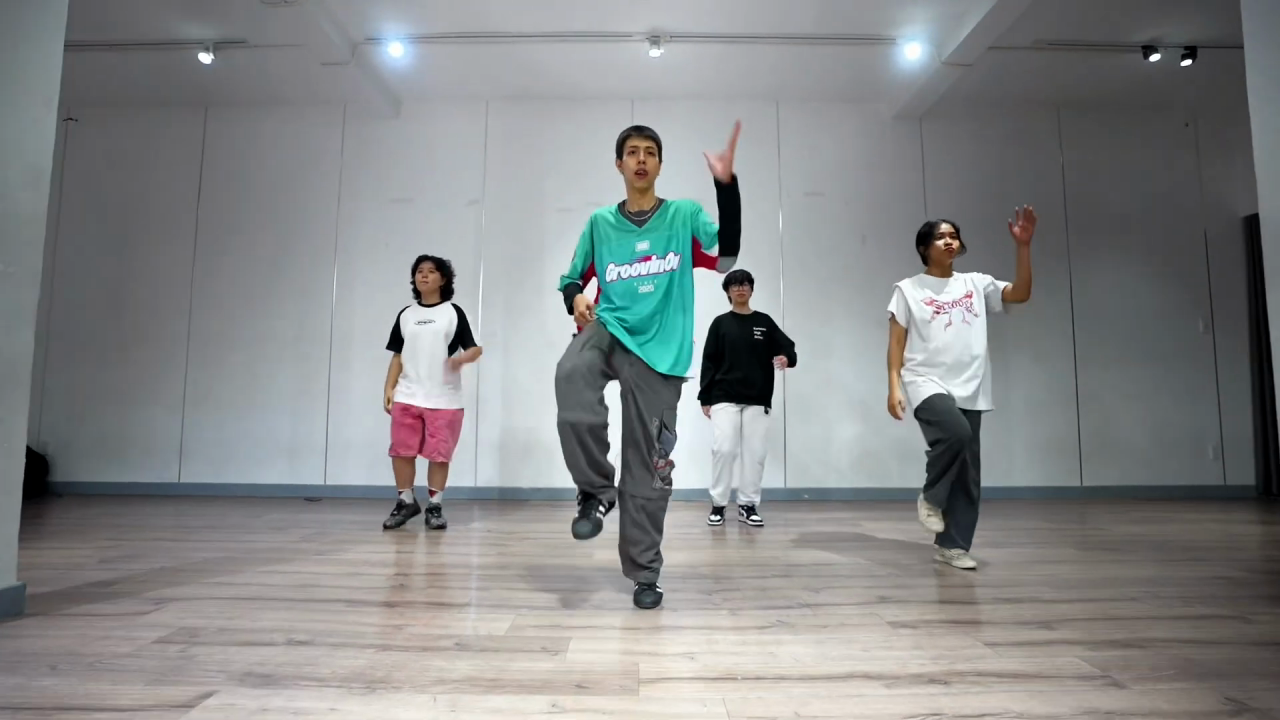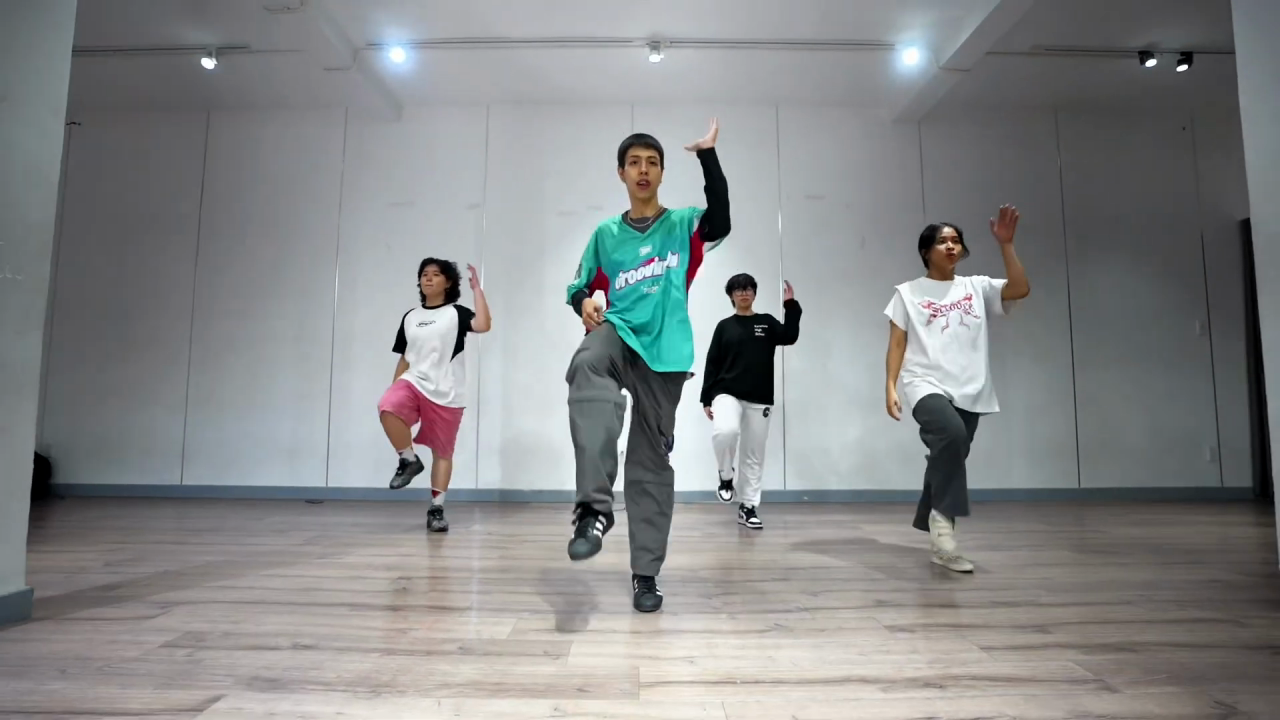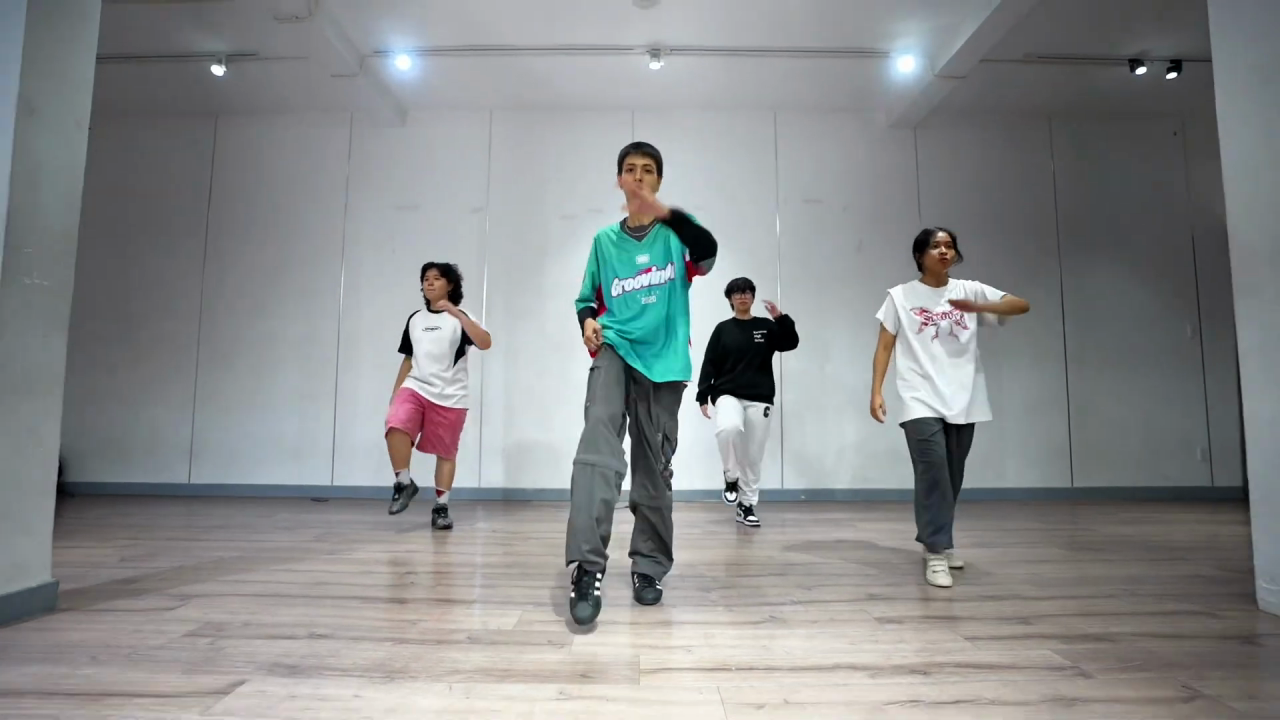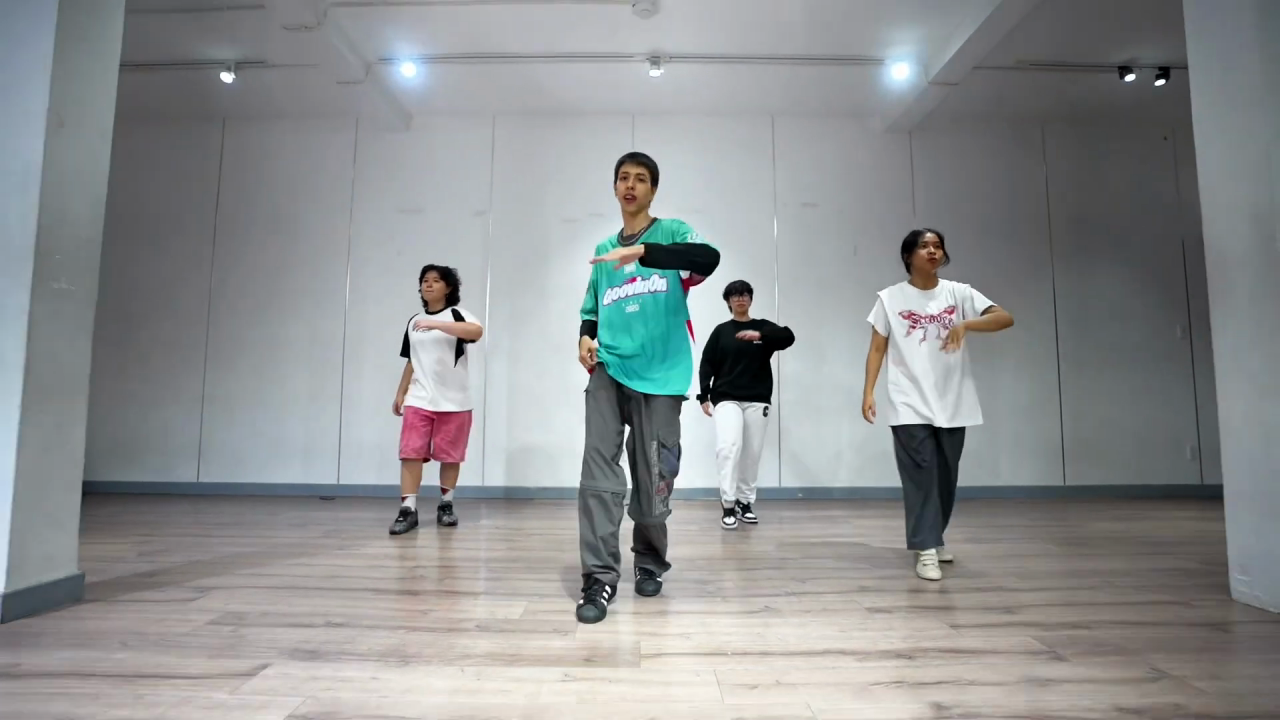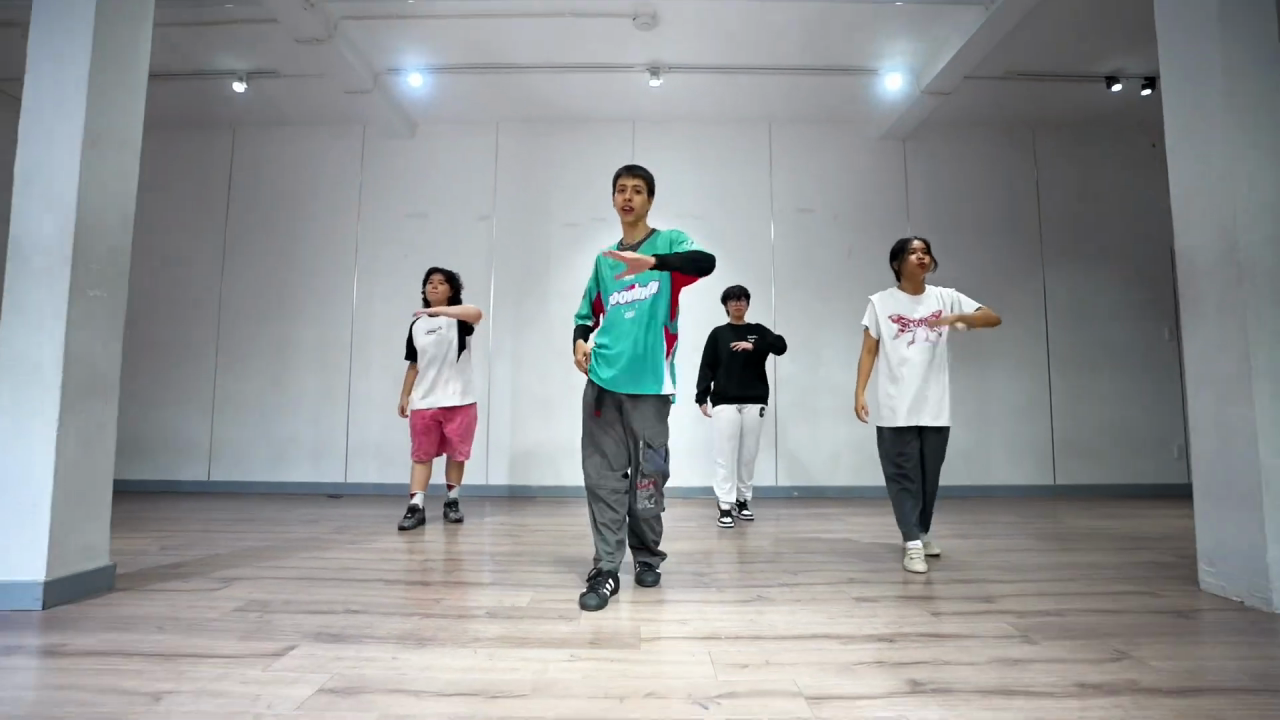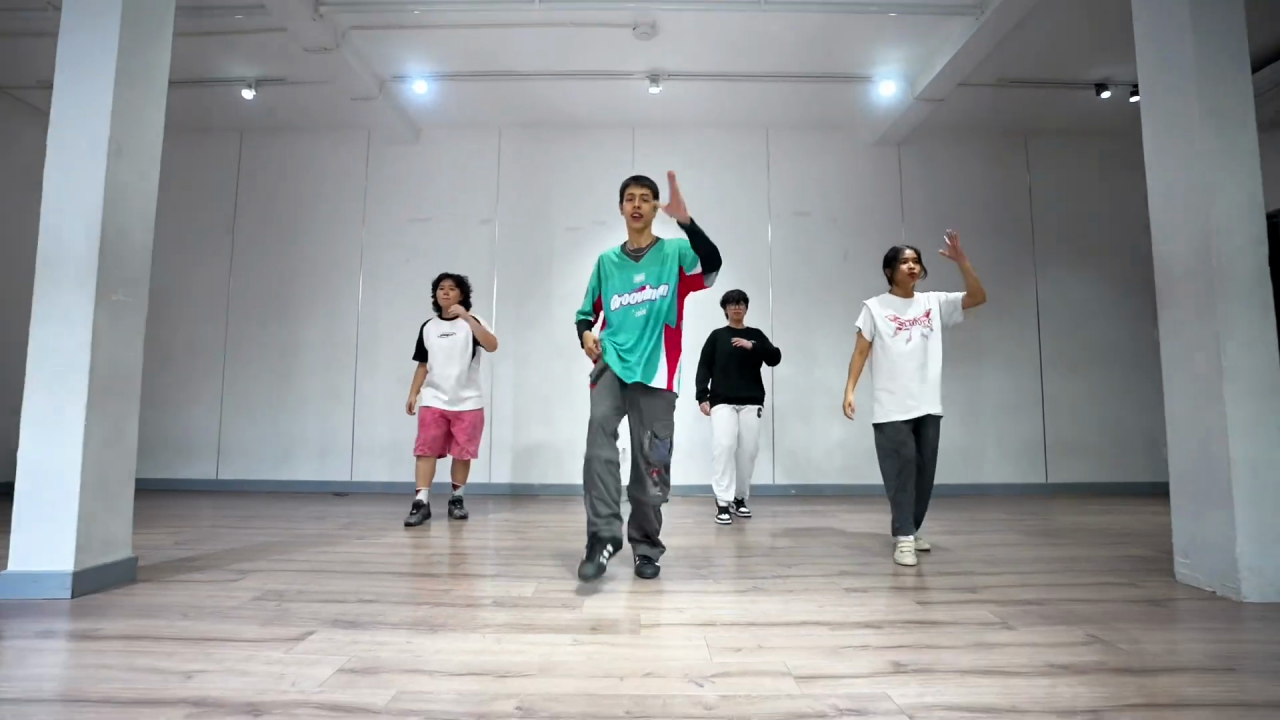
dt=0.2s
person 1, frame 1
left shoulder: (685, 215)
right shoulder: (600, 223)
left elbow: (726, 254)
right elbow: (570, 279)
left wrist: (726, 181)
right wrist: (576, 298)
left hip: (660, 347)
right hip: (610, 330)
left knee: (650, 460)
right knee: (573, 372)
left ankle: (644, 571)
right ankle: (596, 489)
person 1, frame 2
left shoulder: (683, 222)
right shoulder: (606, 233)
left elbow: (719, 224)
right elbow: (579, 287)
left wrist: (708, 157)
right wrist: (584, 303)
left hip: (664, 348)
right hip: (617, 331)
left knee: (652, 459)
right knee: (587, 375)
left ankle: (645, 572)
right ankle: (593, 508)
person 1, frame 3
left shoulder: (676, 231)
right shoulder: (604, 240)
left elbow: (708, 251)
right elbow: (586, 299)
left wrist: (666, 215)
right wrist: (588, 321)
left hip: (661, 360)
right hip: (614, 352)
left knee: (654, 468)
right knee: (598, 448)
left ankle: (648, 567)
right ankle: (587, 569)
person 1, frame 4
left shoulder: (672, 233)
right shoulder: (604, 250)
left elbow: (709, 258)
left wrist: (640, 254)
right wrist: (585, 338)
left hip: (659, 374)
right hip: (608, 370)
left knee: (656, 474)
right knee: (599, 470)
left ankle: (650, 562)
right ankle: (600, 577)
person 1, frame 5
left shoulder: (665, 246)
right shoulder: (603, 259)
left elbow: (706, 264)
right elbow: (587, 314)
left wrist: (652, 260)
right wrist: (579, 340)
left hip: (649, 378)
right hip: (603, 375)
left knee: (647, 473)
right knee: (603, 473)
left ankle: (646, 556)
right ankle: (605, 569)
person 1, frame 6
left shoulder: (674, 252)
right shoulder: (606, 260)
left elbow: (713, 264)
right elbow: (586, 311)
left wrist: (684, 220)
right wrist: (585, 333)
left hip: (655, 368)
right hip: (612, 362)
left knee: (651, 463)
right knee: (599, 449)
left ankle: (645, 549)
right ankle: (602, 540)
person 2, frame 1
left shoulder: (977, 284)
right shoulder: (908, 290)
left elbow: (1021, 294)
right elbow: (897, 344)
left wrist: (1022, 247)
right wrist: (893, 387)
left hip: (969, 389)
right hip: (927, 384)
left knee: (967, 471)
right knee: (956, 433)
left ankle: (952, 544)
right ankle: (932, 497)
person 2, frame 2
left shoulder: (978, 287)
right shoulder: (908, 292)
left elbow: (1021, 290)
right elbow: (897, 344)
left wrist: (1006, 246)
right wrist: (891, 386)
left hip: (969, 392)
right hip: (926, 386)
left knee: (948, 456)
right knee: (949, 433)
left ankle: (941, 518)
right ankle: (943, 513)
person 2, frame 3
left shoulder: (969, 290)
right shoulder: (900, 296)
left elbow: (1020, 305)
right elbow: (885, 347)
left wrist: (979, 307)
right wrist: (876, 391)
left hip: (963, 401)
right hip: (921, 400)
left knee: (951, 475)
right knee: (932, 468)
left ankle: (938, 543)
right ankle: (937, 553)
person 2, frame 4
left shoulder: (959, 293)
right shoulder: (890, 298)
left elbow: (1005, 318)
right elbow: (877, 349)
left wrist: (966, 325)
right wrist: (868, 392)
left hip: (952, 404)
right hip: (909, 404)
left knee: (945, 476)
right knee: (920, 473)
left ankle: (934, 539)
right ankle: (926, 549)
person 2, frame 5
left shoulder: (945, 299)
right shoulder: (881, 303)
left elbow: (993, 318)
right elbow: (869, 351)
left wrist: (959, 316)
right wrist: (860, 392)
left hip: (935, 405)
right hip: (896, 406)
left knee: (929, 473)
right knee: (903, 473)
left ankle: (920, 532)
right ankle: (912, 542)
person 2, frame 6
left shoulder: (934, 302)
right shoulder: (875, 307)
left elbow: (978, 297)
right elbow: (860, 354)
left wrist: (960, 260)
right wrist: (849, 392)
left hip: (927, 400)
right hip: (892, 402)
left knee: (924, 466)
right knee: (901, 464)
left ankle: (911, 530)
right ankle: (905, 537)
person 3, frame 1
left shoulder: (453, 313)
right shoulder: (405, 315)
left elbow: (475, 349)
right elbow: (397, 356)
left wrist: (463, 357)
right wrist: (389, 390)
left hip: (444, 399)
right hip: (408, 395)
left knee: (439, 454)
right knee: (401, 451)
left ankle: (434, 507)
right ankle: (406, 502)
person 3, frame 2
left shoulder: (457, 313)
right shoulder: (410, 317)
left elbow: (483, 325)
left wrist: (476, 287)
right wrist: (394, 386)
left hip: (445, 393)
right hip: (413, 383)
left knee: (442, 450)
right knee: (388, 408)
left ankle: (436, 509)
right ankle: (409, 460)
person 3, frame 3
left shoulder: (461, 316)
right shoulder: (415, 319)
left elbow: (485, 343)
left wrist: (456, 315)
right wrist: (396, 388)
left hip: (449, 396)
right hip: (416, 388)
left knee: (445, 452)
right knee: (395, 427)
left ankle: (441, 508)
right ankle: (403, 483)
person 3, frame 4
left shoulder: (456, 315)
right shoulder: (414, 323)
left elbow: (476, 332)
left wrist: (434, 324)
right wrist: (400, 393)
left hip: (453, 401)
right hip: (419, 400)
left knee: (450, 456)
right knee: (411, 454)
left ankle: (446, 505)
right ankle: (407, 509)
person 3, frame 5
left shoulder: (456, 315)
right shoulder: (417, 325)
left elbow: (476, 314)
left wrist: (437, 310)
right wrist: (404, 395)
left hip: (458, 399)
right hip: (424, 400)
left knee: (456, 453)
right knee: (422, 453)
left ankle: (452, 502)
right ankle: (416, 507)
person 3, frame 6
left shoulder: (470, 323)
right shoulder: (428, 327)
left elbow: (492, 346)
right elbow: (422, 365)
left wrist: (467, 317)
right wrist: (412, 394)
left hip: (466, 401)
right hip: (433, 399)
left knee: (462, 452)
right knee: (425, 450)
left ankle: (456, 499)
right ankle: (421, 503)
person 4, frame 1
left shoulder: (764, 322)
right shoulder: (720, 323)
left elbow: (786, 349)
right elbow: (709, 362)
left wrist: (787, 358)
right wrist: (705, 397)
left hip: (758, 400)
right hip: (724, 398)
left knee: (755, 454)
right knee: (723, 450)
left ankle: (748, 505)
right ankle: (718, 505)
person 4, frame 2
left shoulder: (767, 322)
right shoulder: (724, 326)
left elbow: (789, 336)
right elbow: (712, 363)
left wrist: (790, 305)
right wrist: (706, 398)
left hip: (759, 398)
right hip: (727, 393)
left knee: (754, 454)
right knee: (725, 430)
left ankle: (748, 507)
right ankle: (725, 475)
person 4, frame 3
left shoulder: (767, 326)
right shoulder: (723, 329)
left elbow: (791, 342)
right elbow: (710, 364)
left wrist: (780, 318)
right wrist: (703, 397)
left hip: (759, 399)
right hip: (727, 394)
left knee: (753, 454)
right knee: (729, 428)
left ankle: (747, 505)
right ankle: (731, 477)
person 4, frame 4
left shoulder: (763, 326)
right shoulder: (721, 331)
left elbow: (788, 338)
right elbow: (707, 364)
left wrist: (760, 336)
right wrist: (704, 395)
left hip: (758, 400)
right hip: (727, 399)
left knee: (752, 454)
right knee: (728, 447)
left ankle: (745, 502)
right ankle: (728, 504)
person 4, frame 5
left shoulder: (758, 330)
right shoulder: (718, 334)
left elbow: (781, 346)
right elbow: (706, 368)
left wrist: (754, 346)
right wrist: (702, 397)
left hip: (754, 401)
right hip: (724, 402)
left knee: (748, 453)
right knee: (725, 453)
left ankle: (742, 500)
right ankle: (725, 506)
person 4, frame 6
left shoulder: (755, 335)
right shoulder: (717, 336)
left elbow: (774, 358)
right elbow: (704, 368)
left wrist: (752, 345)
right wrist: (702, 396)
left hip: (751, 402)
right hip: (722, 402)
left knee: (748, 451)
right knee: (724, 448)
left ankle: (739, 498)
right ankle: (723, 503)
